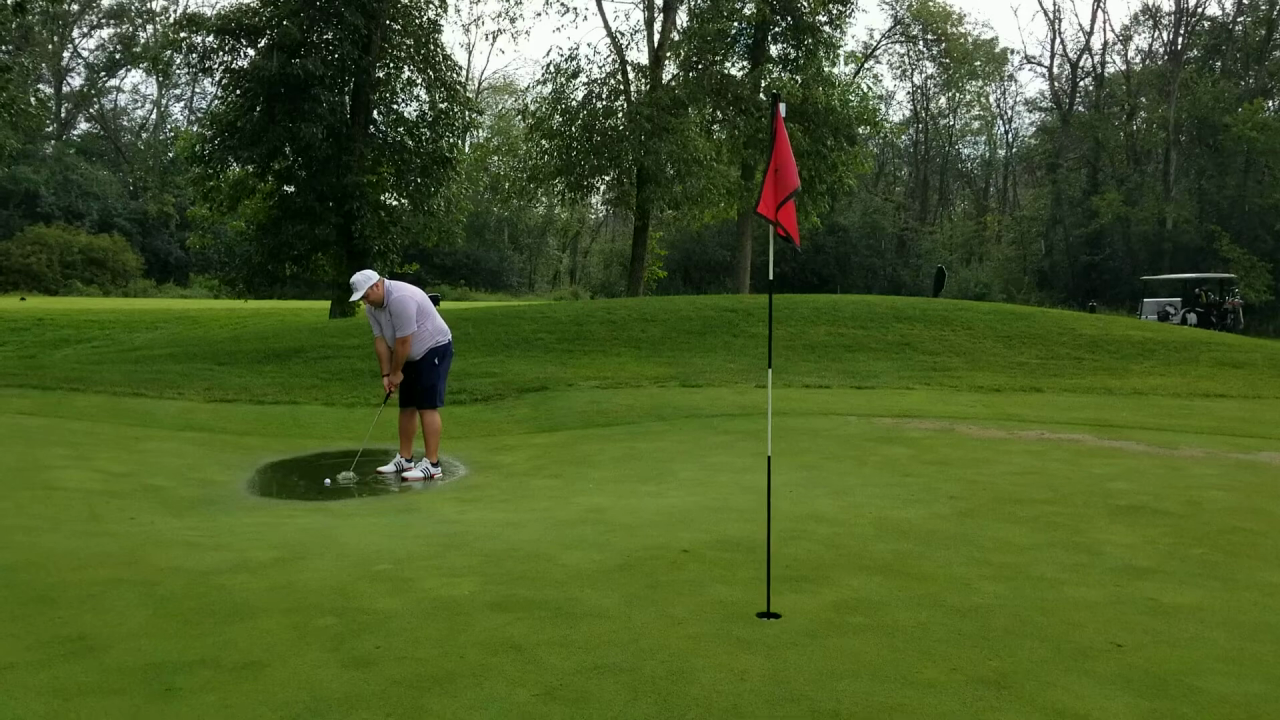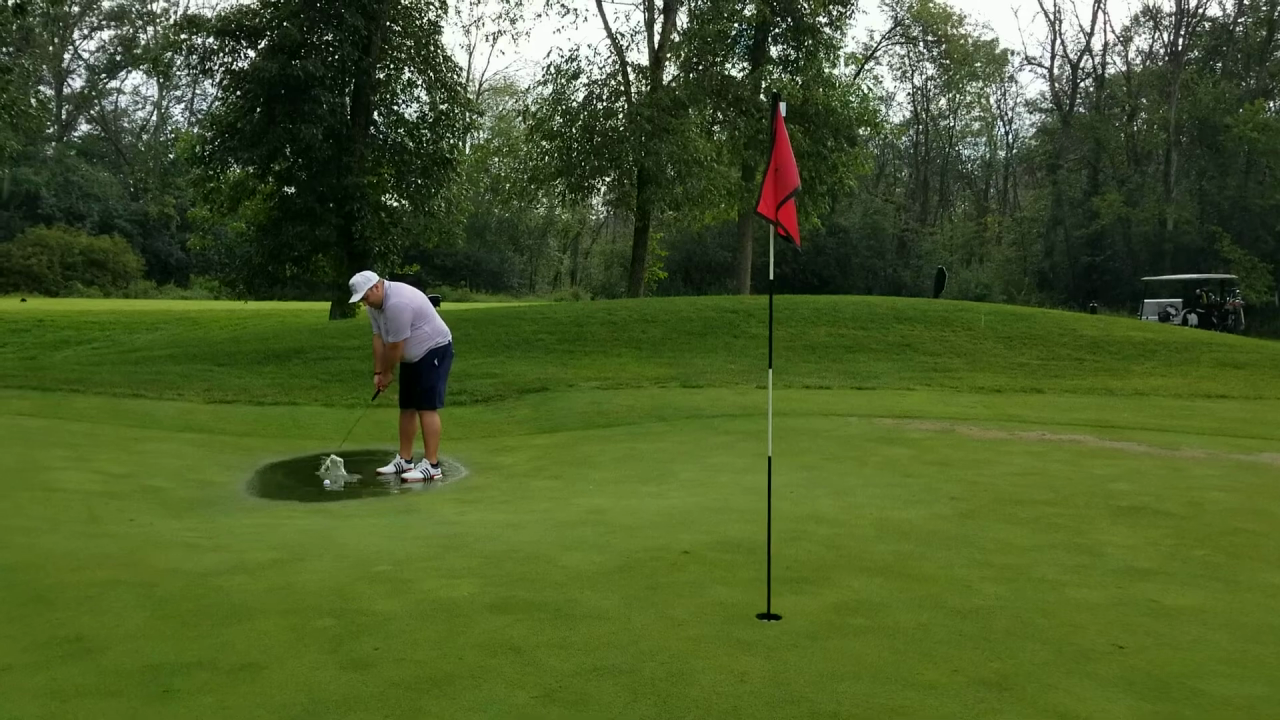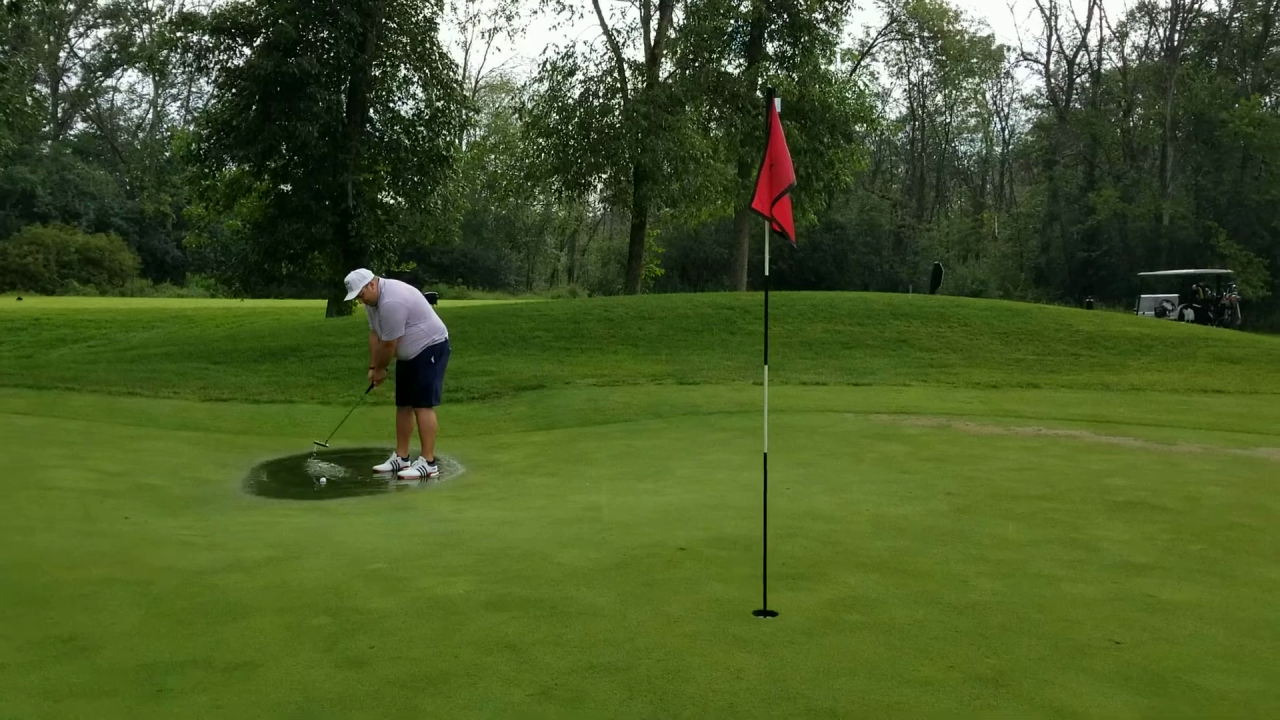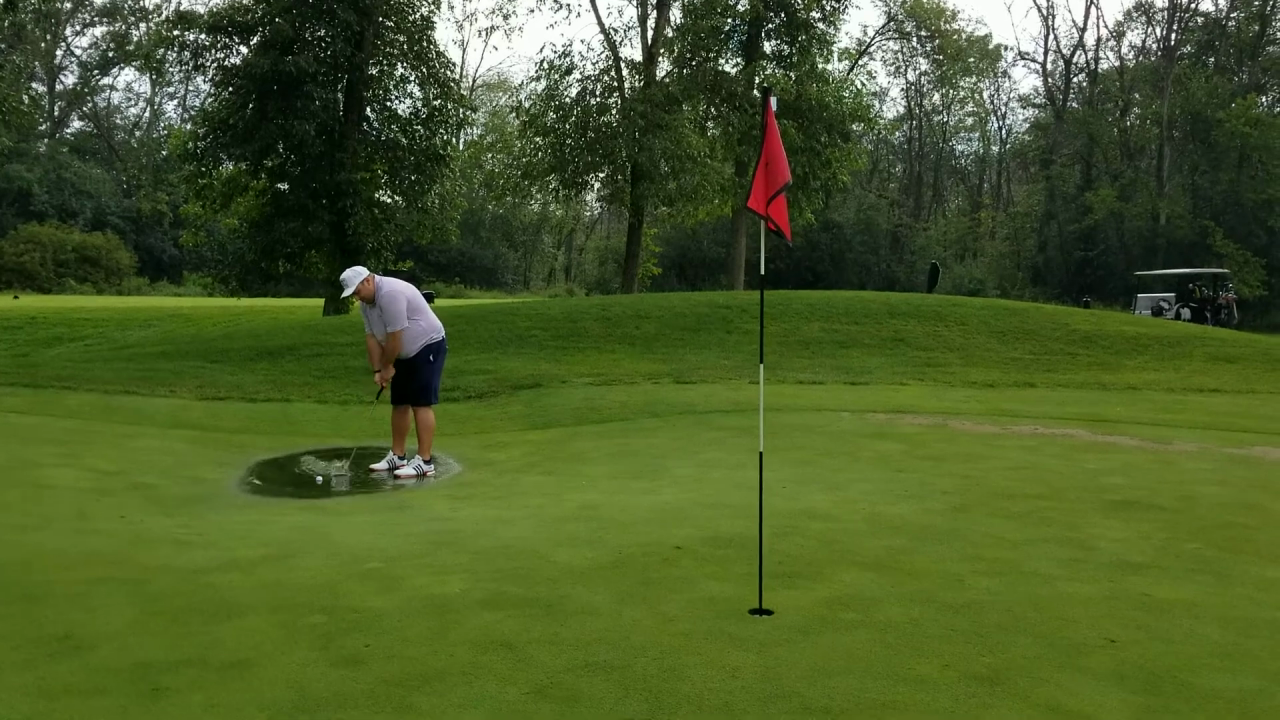
dt=0.2s
person 1, frame 1
left shoulder: (401, 298)
right shoulder: (372, 307)
left elbow: (403, 341)
right elbow: (380, 340)
left wrist: (396, 372)
right wrist: (386, 374)
left hip: (434, 350)
right hip: (411, 356)
left knee: (427, 407)
right knee: (407, 406)
left ankle: (432, 464)
right ankle: (404, 459)
person 1, frame 2
left shoulder: (398, 303)
right shoulder: (375, 305)
left elbow: (395, 346)
right elbow: (378, 338)
left wrist: (387, 373)
right wrist: (378, 372)
left hip: (434, 351)
right hip: (412, 357)
left knee: (426, 408)
right knee: (407, 408)
left ankle: (431, 465)
right ankle: (404, 460)
person 1, frame 3
left shoulder: (392, 302)
right shoulder: (373, 300)
left elbow: (388, 344)
right elbow: (375, 335)
left wrist: (380, 369)
right wrist: (372, 367)
left hip: (431, 349)
right hip: (409, 355)
left knee: (423, 405)
right knee: (404, 405)
left ankle: (428, 463)
right ankle: (401, 458)
person 1, frame 4
left shoulder: (390, 293)
right shoulder: (367, 302)
left elbow: (395, 336)
right elbow: (372, 337)
left wrist: (388, 367)
right wrist: (377, 370)
left hip: (428, 347)
right hip: (404, 354)
left knee: (421, 404)
right knee: (399, 404)
left ankle: (425, 462)
right ankle: (397, 456)
